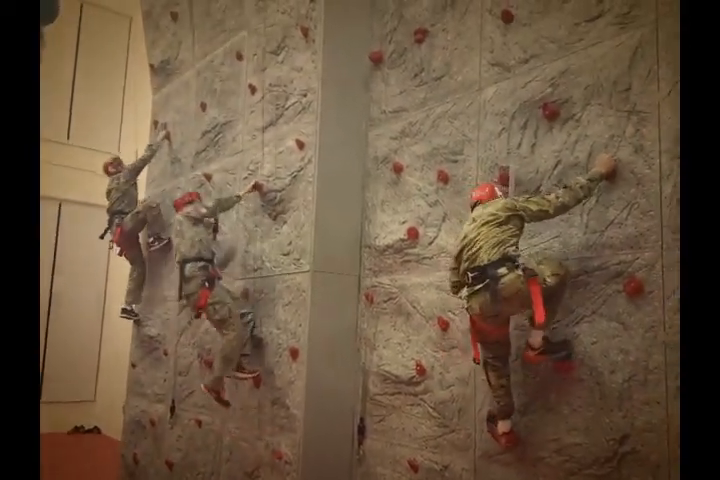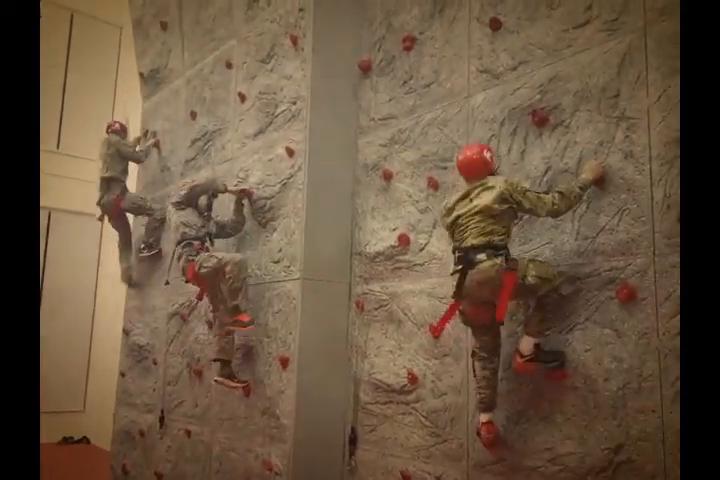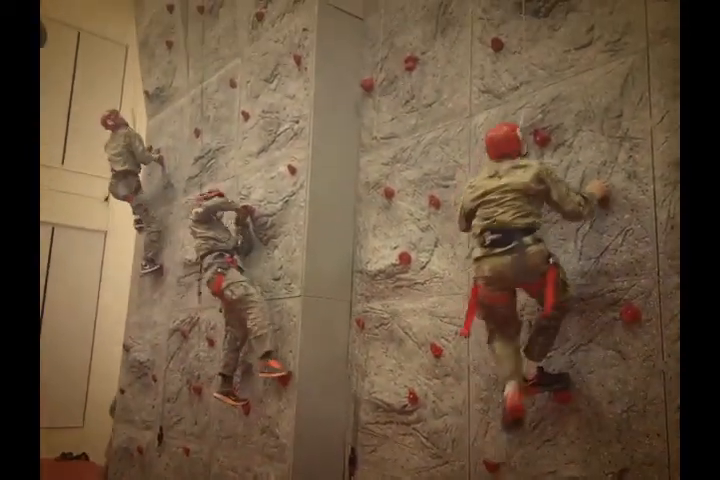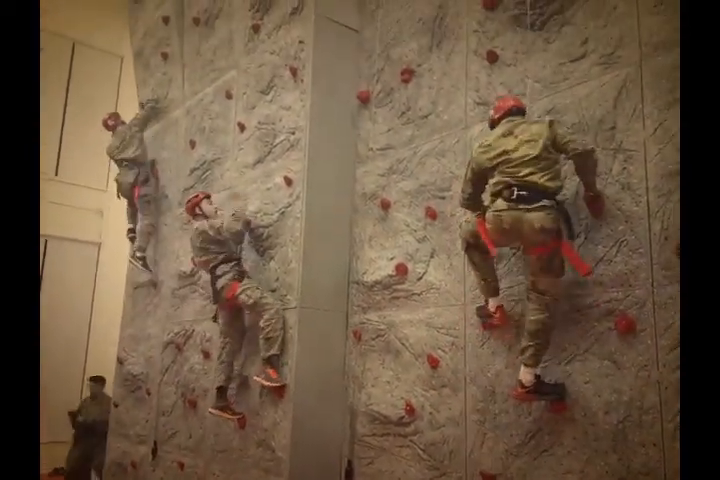
dt=0.5s
person 1, frame 1
left shoulder: (466, 232)
right shoulder: (506, 206)
left elbow: (455, 284)
right elbow: (560, 201)
right wrist: (598, 173)
left hip: (480, 301)
right hip: (509, 285)
left knee: (495, 360)
right knee: (556, 272)
left ankle: (504, 428)
right ankle: (537, 343)
person 1, frame 2
left shoulder: (453, 204)
right shoulder: (504, 186)
right elbow: (552, 205)
right wrist: (586, 178)
left hip: (464, 279)
right hip: (491, 269)
left knee: (485, 349)
right knee: (552, 280)
left ankle: (485, 422)
right ankle: (527, 352)
person 1, frame 3
left shoulder: (476, 184)
right shoulder: (535, 171)
left elbow: (464, 222)
right elbow: (573, 208)
right wrist: (594, 193)
left hip: (487, 262)
right hip: (526, 255)
left knee: (501, 331)
right knee: (553, 309)
left ankle: (513, 392)
right ankle: (530, 374)
person 1, frame 4
left shoulder: (485, 147)
right shoulder: (545, 128)
left elbow: (468, 198)
right elbow: (582, 153)
left wrist: (487, 209)
right wrist: (590, 189)
left hip: (503, 216)
right hip: (543, 217)
left knee: (471, 237)
right knee: (540, 299)
left ankle: (494, 306)
right ankle: (528, 380)
person 2, frame 1
left shoulder: (200, 230)
right shoulder: (183, 216)
left elbow: (212, 261)
right elbow: (215, 207)
right wrist: (242, 194)
left hip: (203, 280)
right hip: (200, 280)
left knee: (236, 325)
right knee: (234, 328)
left ankle: (236, 364)
right ankle: (216, 381)
person 2, frame 2
left shoulder: (209, 222)
right shoulder: (178, 205)
left elbow: (235, 227)
right elbow: (199, 186)
left wrist: (239, 201)
right wrist: (227, 188)
left hip: (203, 261)
right hip: (192, 258)
left knee: (222, 312)
right knee: (236, 260)
left ankle: (225, 369)
right ankle: (236, 312)
person 2, frame 3
left shoulder: (221, 228)
right shoulder: (198, 217)
left elbow: (244, 249)
right elbow: (211, 204)
left wrist: (243, 221)
right wrist: (236, 206)
left hip: (224, 272)
right hip: (220, 270)
left knee: (237, 330)
right knee: (255, 302)
left ankle: (225, 386)
right ankle: (266, 359)
person 2, frame 4
left shoulder: (202, 235)
right shoulder: (203, 227)
left elbow: (231, 251)
right elbow: (233, 229)
left wrist: (240, 227)
right wrist: (238, 221)
left hip: (223, 285)
right hip: (231, 279)
left knee: (230, 341)
right knee: (272, 310)
left ankle: (220, 400)
right ankle: (269, 367)
person 3, frame 1
left shoulder: (113, 184)
right shoulder: (123, 176)
right elbow: (144, 158)
right wrist: (160, 138)
left hip: (121, 228)
right hip: (124, 225)
left knee: (138, 268)
right knee: (152, 205)
left ankle: (128, 307)
right ankle: (155, 238)
person 3, frame 2
left shoulder: (108, 144)
right shoulder: (114, 140)
left elbow: (126, 150)
right elbow: (138, 158)
left wrist: (137, 142)
right wrist: (149, 144)
left hip: (106, 197)
right hip: (116, 194)
left knee: (124, 236)
right knee: (157, 212)
left ankle: (126, 271)
right ankle: (148, 245)
person 3, frame 3
left shoulder: (109, 143)
right shoulder: (129, 134)
right elbow: (144, 158)
left wrist: (147, 154)
right wrist: (156, 157)
left hip: (115, 185)
right hip: (128, 183)
right knee: (152, 225)
left ankle: (138, 218)
right ankle: (148, 262)
person 3, frame 4
left shoulder: (111, 146)
right shoulder: (132, 127)
right elbow: (151, 110)
right wrist: (148, 105)
left hip: (123, 177)
right hip: (137, 173)
left knee: (133, 205)
right knee: (147, 216)
left ankle: (131, 229)
right ankle: (139, 253)
